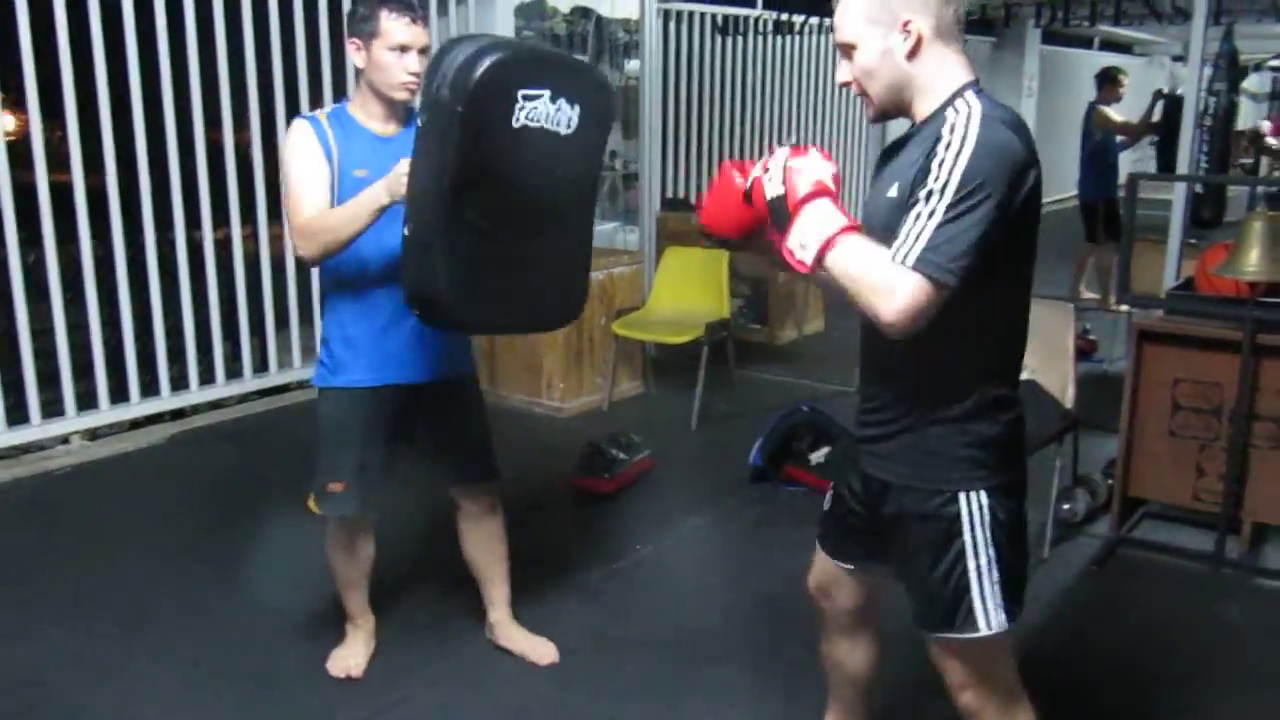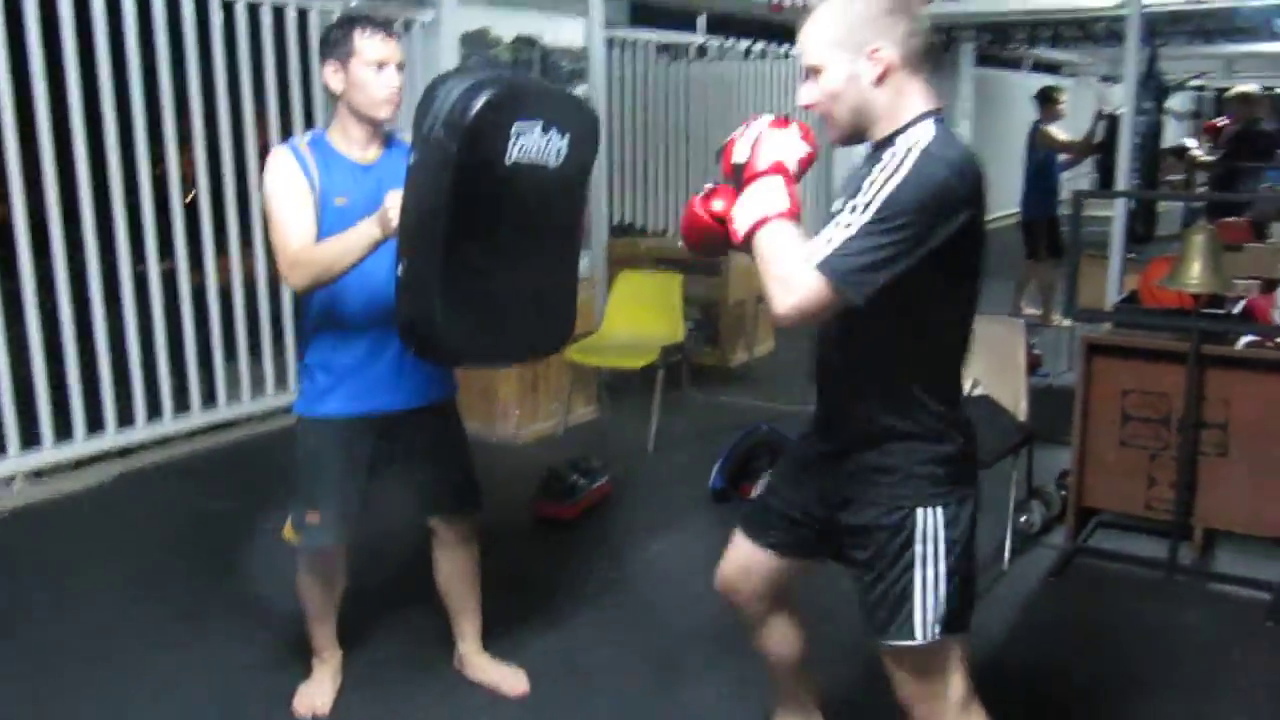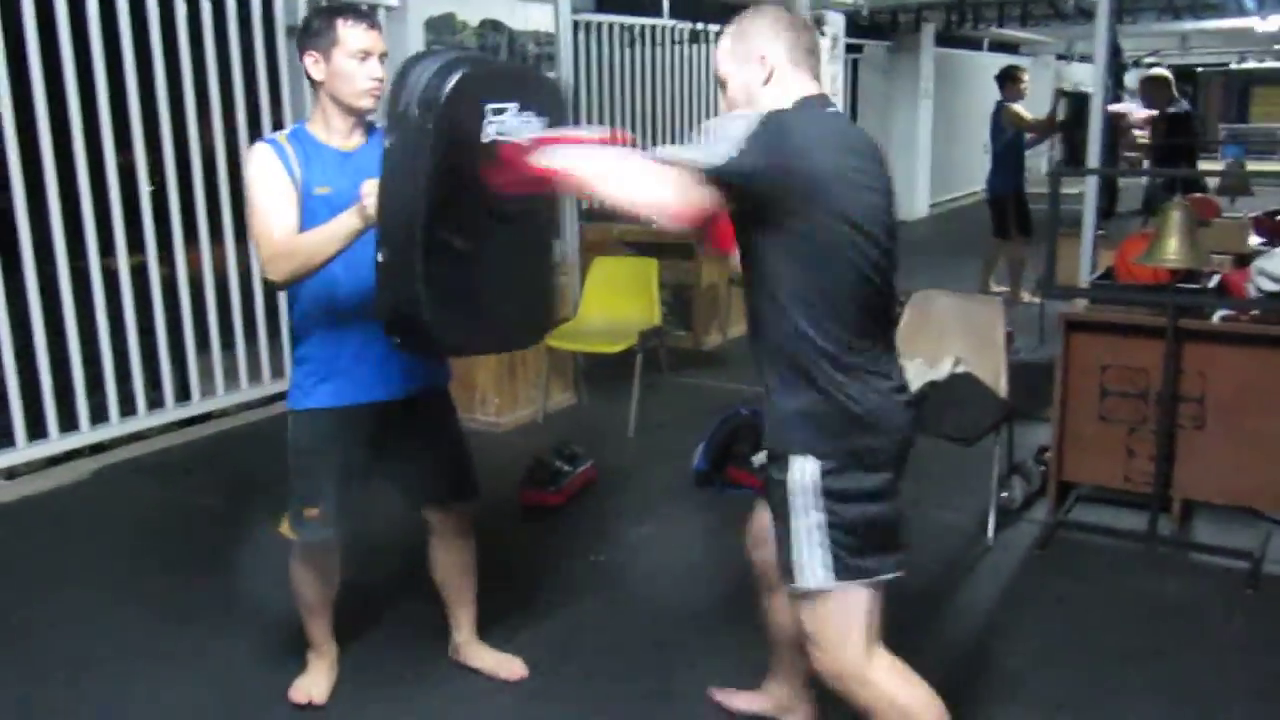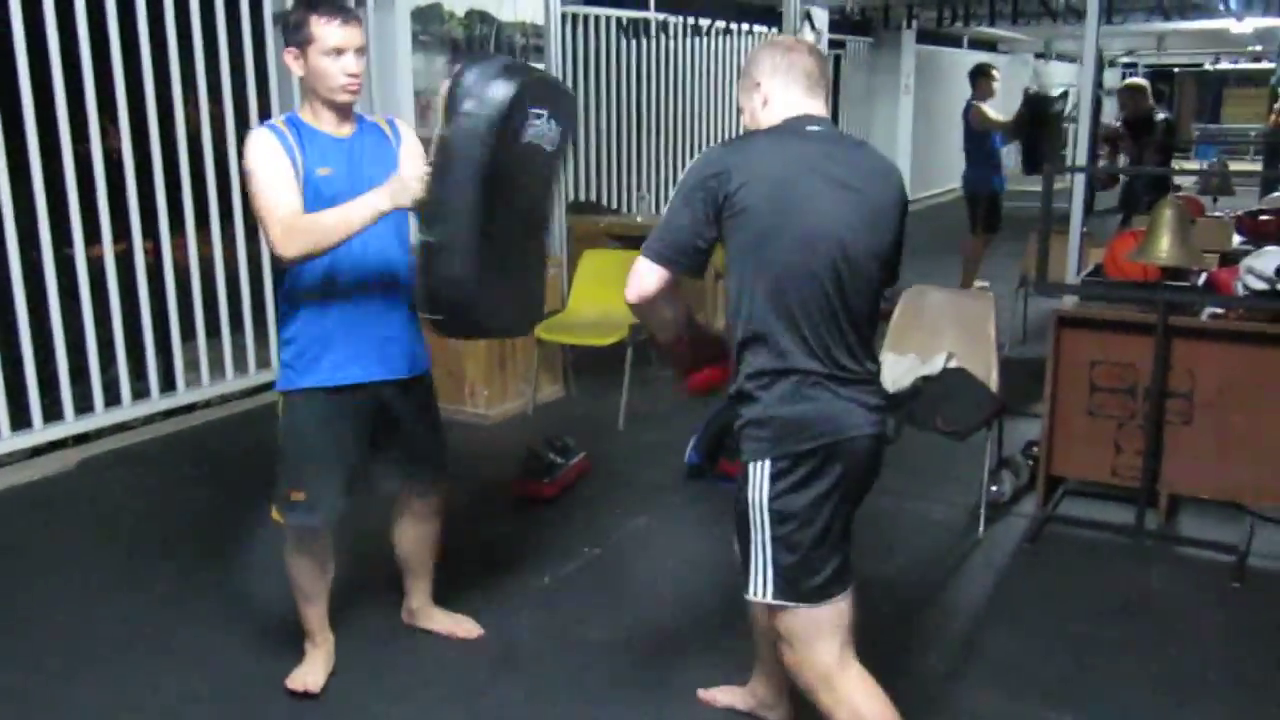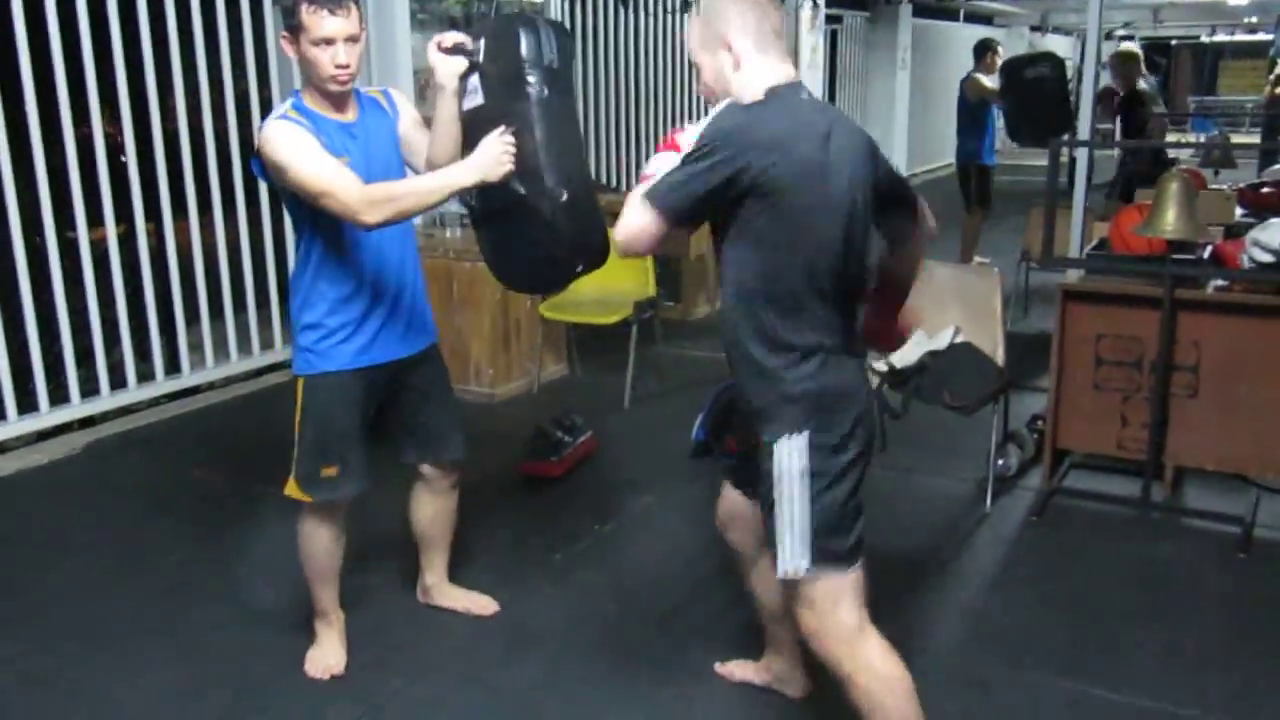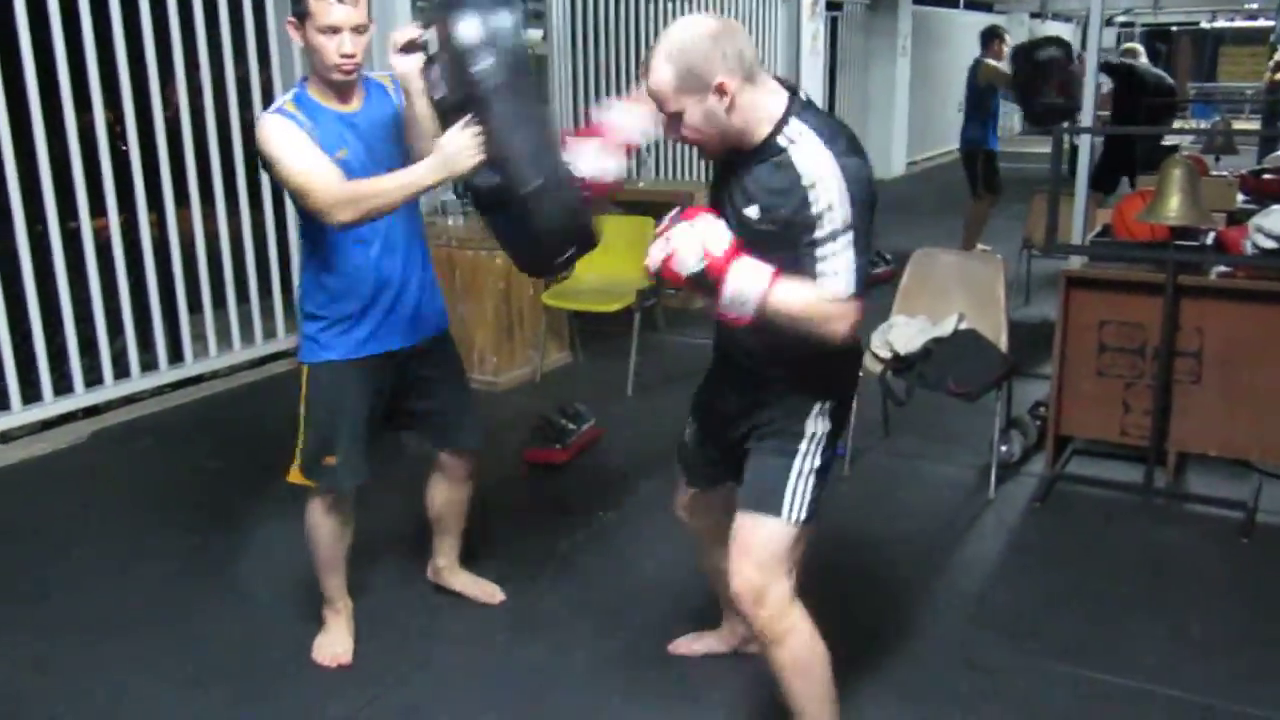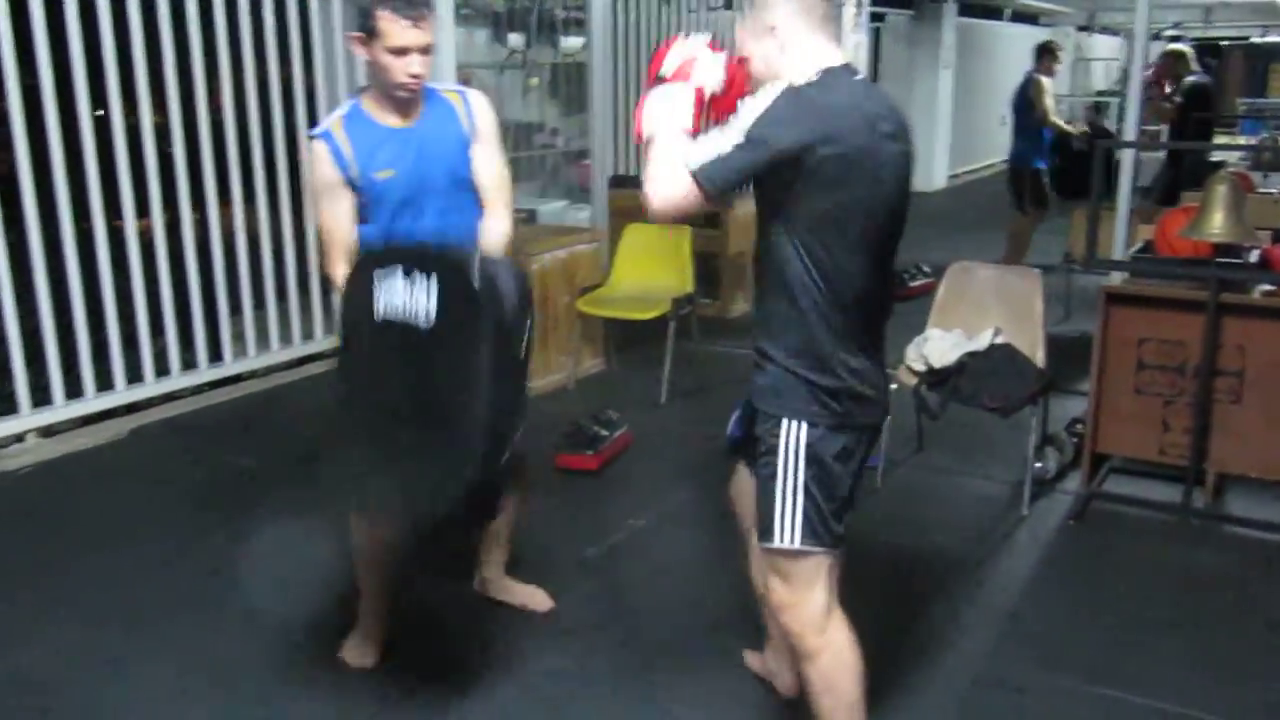
dt=0.3s
person 1, frame 1
left shoulder: (980, 139)
right shoulder: (919, 141)
left elbow: (898, 302)
right elbow: (857, 264)
left wrist: (813, 206)
right wrist: (772, 215)
left hip: (952, 459)
right hip: (887, 442)
right knee: (836, 592)
person 1, frame 2
left shoulder: (927, 168)
right shoulder: (894, 158)
left elbow: (793, 296)
right elbow: (814, 266)
left wrist: (764, 184)
right wrist: (740, 219)
left hip: (909, 473)
right hip: (836, 444)
right knee: (744, 580)
person 1, frame 3
left shoulder: (777, 136)
right shoulder: (849, 144)
left elbow: (667, 200)
left wrist: (556, 157)
left hip: (832, 419)
right hip: (853, 405)
left knee: (845, 650)
right knee: (767, 543)
person 1, frame 4
left shoulder: (730, 165)
right shoulder: (884, 175)
left elbow: (643, 289)
left wrist: (691, 345)
left hip: (794, 428)
right hip: (859, 418)
left knee: (819, 655)
right knee: (766, 557)
person 1, frame 5
left shoulder: (738, 129)
right shoulder: (847, 136)
left elbow: (632, 235)
right elbow: (917, 230)
left wrist: (667, 168)
left hip: (806, 407)
right hip: (782, 391)
left knee: (836, 627)
right knee: (741, 519)
person 1, frame 6
left shoulder: (823, 168)
right shoulder: (730, 118)
left elbow: (837, 318)
left wrist: (725, 267)
left hip: (802, 397)
right hip: (736, 370)
left knee: (760, 586)
right knee: (698, 507)
right ankle: (738, 630)
person 1, frame 7
left shoulder: (792, 109)
right shoulder: (879, 112)
left elbow: (668, 196)
left wrist: (673, 104)
right wrist: (743, 124)
left hip: (811, 388)
right hip: (845, 374)
left knee: (798, 595)
right knee: (749, 498)
right ankle: (783, 660)
person 2, frame 1
right shoulder: (313, 135)
right elbow: (308, 241)
right wrist: (389, 190)
left hip: (441, 355)
right hip: (356, 364)
left knee: (478, 494)
right knee: (348, 508)
left ankle: (500, 619)
right ankle: (359, 623)
person 2, frame 2
right shoulder: (294, 163)
right elbow: (297, 271)
right wrist: (378, 227)
left hip: (422, 383)
right hip: (338, 393)
left knee: (454, 521)
right knee: (321, 539)
left ankle: (470, 650)
right ankle: (325, 658)
person 2, frame 3
right shoulder: (275, 157)
right elbow: (279, 264)
right wrist: (357, 217)
left hip: (414, 374)
right hip: (329, 387)
left knee: (450, 511)
right knee: (315, 534)
left ankle: (466, 638)
right ankle: (322, 651)
person 2, frame 4
left shoulder: (394, 136)
right shoulder: (273, 143)
right elbow: (289, 242)
right wrist: (386, 195)
left hip: (401, 355)
right hip: (320, 368)
left knee: (423, 491)
right knee: (308, 517)
left ankle: (419, 603)
right ankle: (318, 639)
person 2, frame 5
left shoulder: (391, 107)
right shoulder: (284, 133)
left elbow: (434, 170)
right elbow: (365, 207)
left wrist: (447, 89)
right wrist: (473, 170)
left hip: (410, 332)
right hip: (335, 348)
left knee: (440, 465)
right knee: (325, 495)
left ankle: (434, 581)
right ankle: (328, 620)
person 2, frame 6
left shoulder: (392, 93)
right shoulder: (282, 125)
left elbow: (428, 157)
right elbow: (340, 205)
left wrist: (416, 88)
right wrist: (440, 166)
left hip: (420, 320)
right hip: (341, 336)
left knee: (457, 451)
right knee: (332, 484)
left ankle: (445, 564)
right ankle: (336, 607)
person 2, frame 7
left shoulder: (469, 110)
right shoulder: (334, 143)
left elbow: (498, 206)
right elbow: (340, 260)
left wrist: (488, 269)
left hip: (473, 324)
left ankle: (492, 573)
right ankle: (372, 607)
person 3, frame 1
left shoulder: (1100, 112)
right shoulder: (1100, 113)
left elbow: (1118, 144)
right elbow: (1134, 130)
left wrist: (1148, 129)
right wrist: (1154, 102)
left hip: (1096, 189)
right hip: (1099, 191)
left knee: (1095, 243)
right knee: (1108, 243)
left ankle: (1077, 289)
right ankle: (1107, 299)
person 3, frame 2
left shoulder: (1044, 131)
right shoulder: (1044, 132)
left elbow: (1058, 164)
right elbow: (1078, 148)
left wrist: (1087, 152)
right wrist: (1096, 122)
left hip: (1037, 207)
right hip: (1041, 208)
left knee: (1035, 259)
right knee: (1050, 260)
left ankle: (1017, 305)
right ankle: (1049, 314)
person 3, frame 3
left shoulder: (1006, 110)
right shoulder: (1009, 111)
left elbow: (1023, 143)
right elbow: (1042, 129)
left wrist: (1047, 132)
right wrist: (1056, 101)
left hip: (1003, 185)
right hip: (1008, 186)
left knee: (1003, 238)
right knee: (1020, 238)
left ankle: (987, 282)
right ankle: (1017, 291)
person 3, frame 4
left shoulder: (981, 108)
right shoulder: (977, 108)
left elbow: (999, 135)
right elbow: (1007, 128)
left hip: (983, 181)
right hip: (983, 183)
left knee: (980, 234)
right knee: (983, 235)
left ankle: (968, 281)
right ankle: (966, 286)
person 3, frame 5
left shoulder: (982, 82)
right shoulder: (975, 81)
left elbow: (1001, 98)
left hip: (981, 156)
right hip: (974, 158)
left knee: (977, 210)
right knee: (978, 211)
left ankle: (967, 257)
right ankle: (966, 262)
person 3, frame 6
left shoulder: (984, 67)
right shoulder: (987, 66)
left elbow: (1008, 88)
right elbow: (1014, 83)
left hip: (979, 141)
right hip: (979, 143)
left knee: (981, 197)
right knee: (987, 196)
left ankle: (969, 244)
right ankle: (968, 248)
person 3, frame 7
left shoulder: (1028, 81)
right shoulder: (1040, 82)
right elbow: (1047, 118)
left wrist: (1062, 126)
right wrist: (1071, 130)
left hip: (1024, 157)
right hip: (1030, 160)
left knee: (1024, 213)
right knee: (1034, 212)
left ankle: (1010, 260)
right ankle: (1012, 263)
